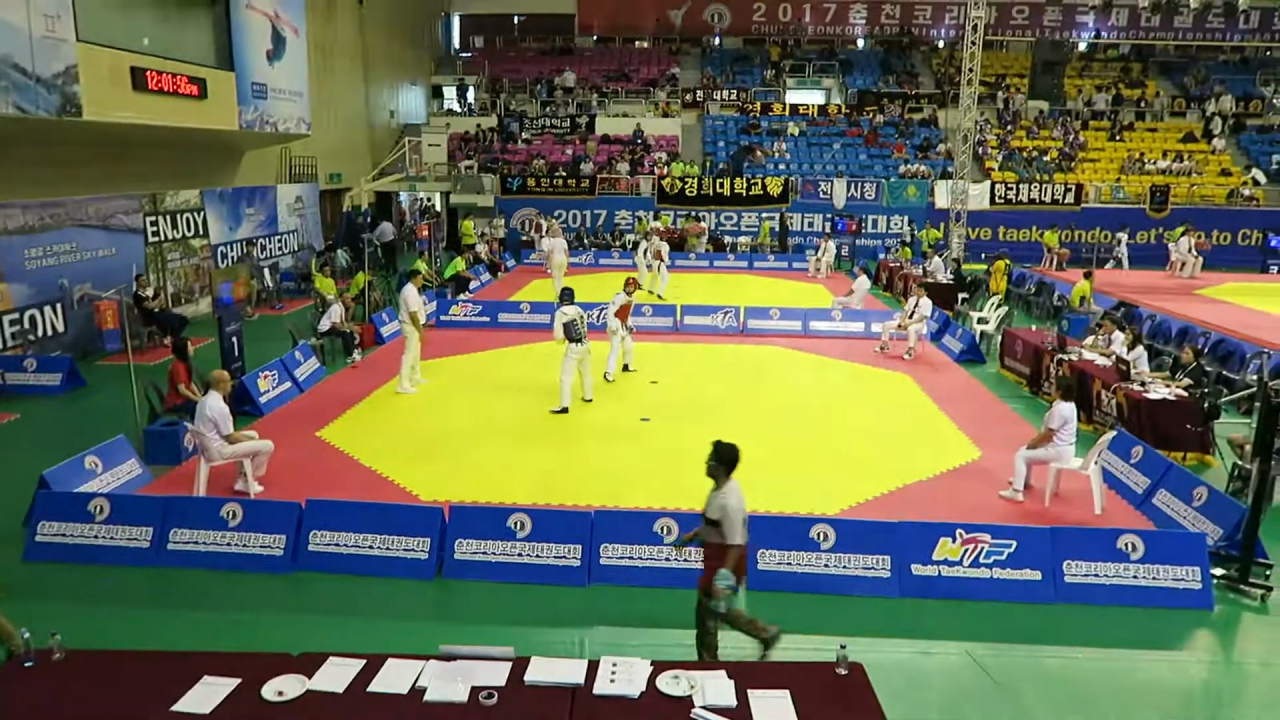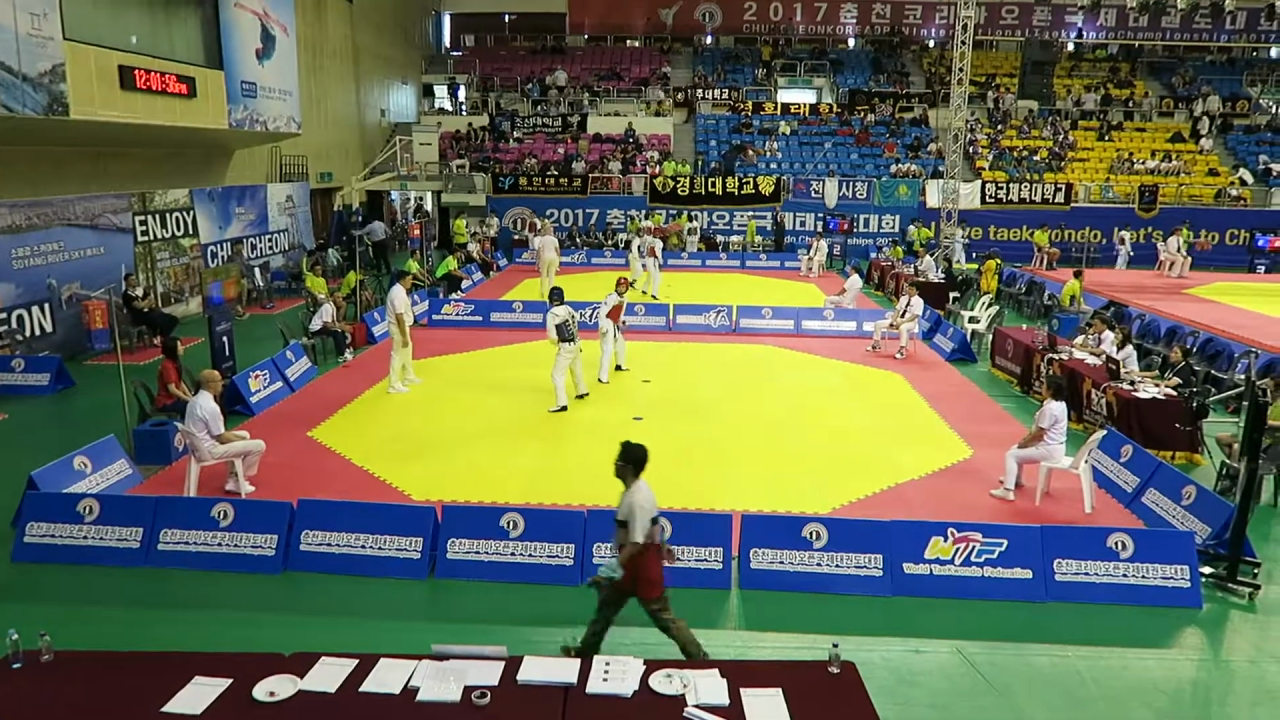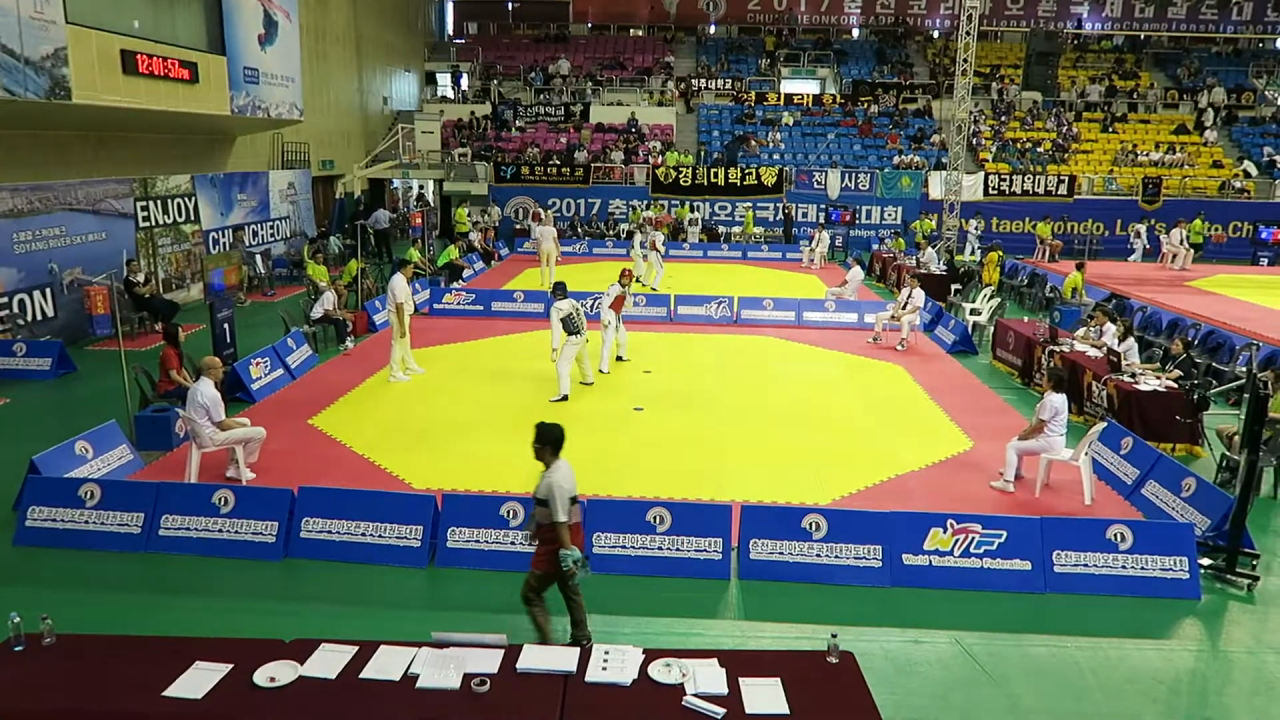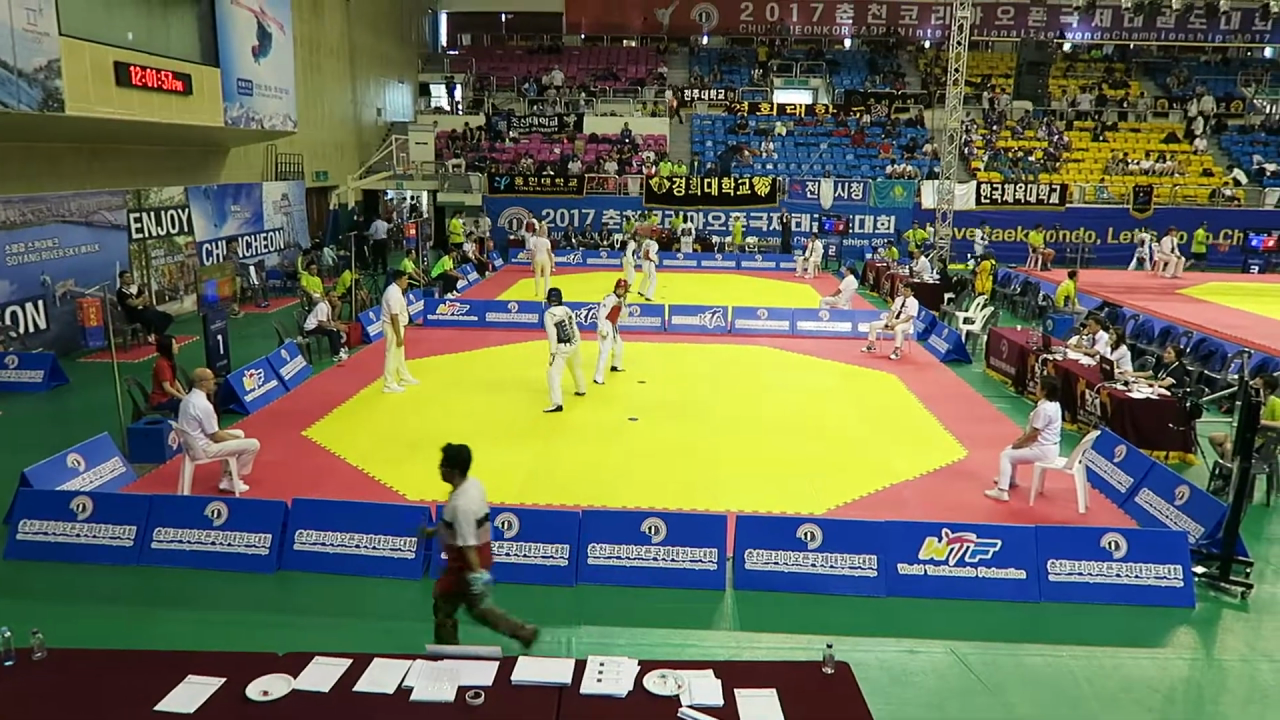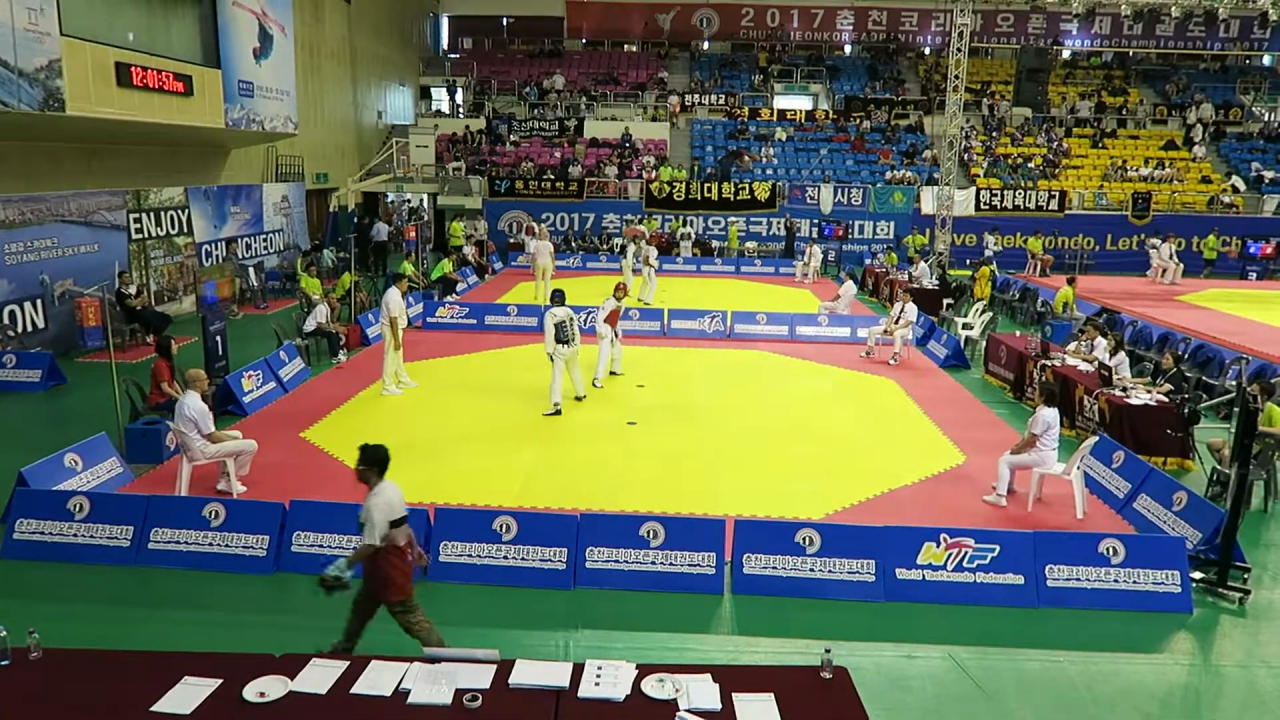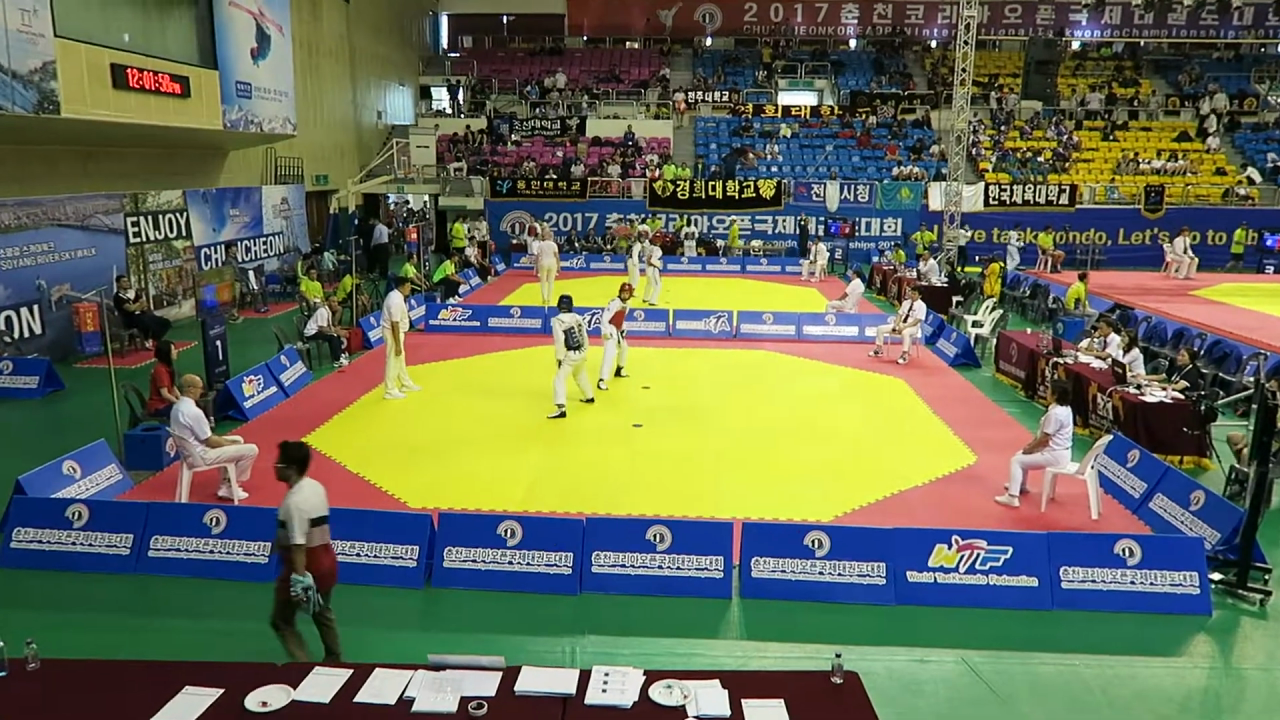
dt=0.3s
person 1, frame 1
left shoulder: (729, 502)
right shoulder: (721, 488)
left elbow: (736, 545)
left wrist: (723, 578)
right wrist: (692, 535)
left hip: (722, 563)
right hip: (716, 558)
left knee: (707, 611)
right knee: (719, 609)
left ankle: (708, 660)
right ankle: (766, 633)
person 1, frame 2
left shoulder: (637, 500)
right shoulder: (637, 488)
left elbow: (636, 543)
right elbow: (645, 526)
right wrist: (662, 548)
left hip: (640, 564)
right hip: (648, 556)
left knee: (662, 615)
right knee: (607, 603)
left ankle: (697, 656)
right ankle: (585, 649)
person 1, frame 3
left shoulder: (555, 480)
right shoulder: (561, 466)
left elbow: (561, 522)
left wrist: (568, 554)
right wrist: (536, 526)
left hip: (558, 543)
right hip: (569, 538)
left knee: (530, 593)
right knee: (570, 592)
left ankle: (546, 644)
right ankle: (581, 639)
person 1, frame 4
left shoulder: (463, 503)
right shoulder: (473, 486)
left elbow: (468, 546)
left wrist: (477, 578)
right wrist: (435, 530)
left hip: (467, 562)
right hip: (481, 554)
left knee: (443, 609)
right knee: (477, 606)
right ankle: (524, 631)
person 1, frame 5
left shoulder: (377, 503)
right shoulder: (390, 488)
left elbow: (370, 545)
right elbow: (403, 524)
left wrist: (342, 568)
right wrist: (415, 549)
left hip: (388, 565)
right hip: (396, 558)
left knee: (409, 616)
right knee: (361, 606)
right ankle: (344, 649)
person 1, frame 6
left shoulder: (295, 501)
right shoulder: (315, 486)
left elbow: (298, 545)
left wrist: (300, 580)
left hip: (306, 565)
right hip: (325, 559)
left knee: (281, 619)
right knee: (322, 615)
left ankle: (302, 665)
right ankle: (334, 661)
